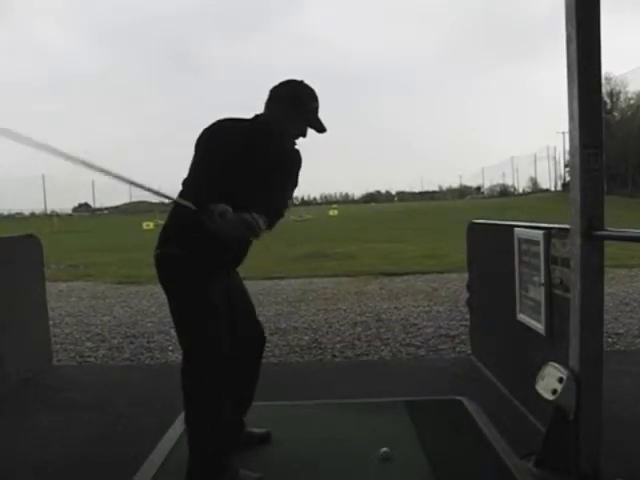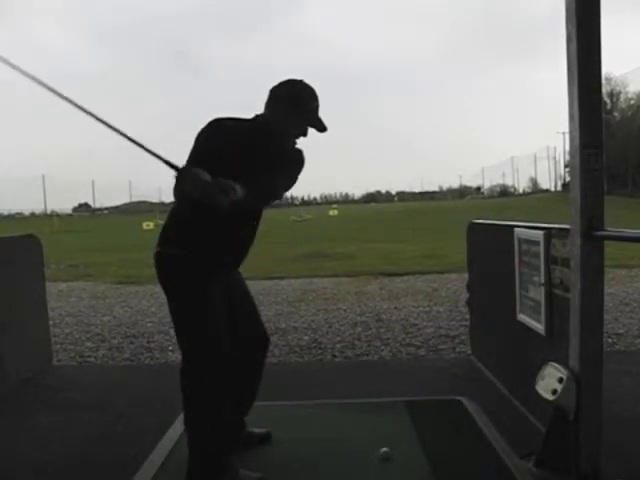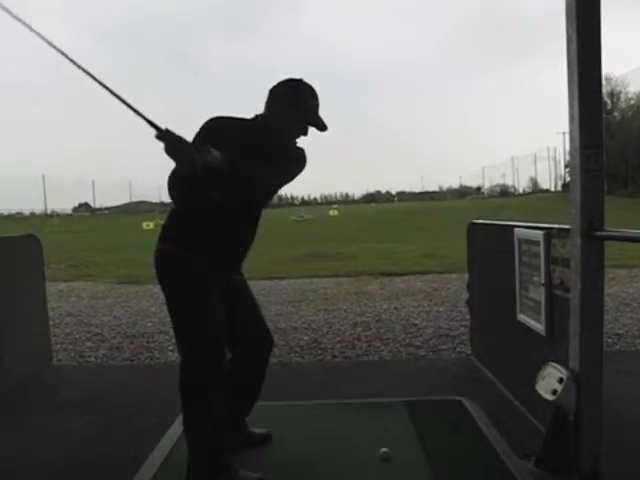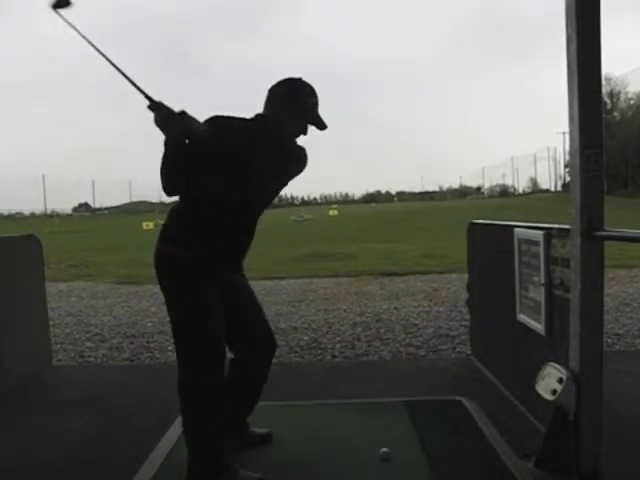
dt=0.3s
person 1, frame 1
left shoulder: (286, 157)
right shoulder: (223, 135)
left elbow: (278, 201)
right elbow: (195, 192)
left wrist: (257, 219)
right wrist: (215, 212)
left hip: (219, 261)
right hip: (186, 258)
left knee: (248, 342)
right knee: (208, 357)
left ankle: (229, 428)
person 1, frame 2
left shoulder: (290, 157)
right shoulder: (222, 133)
left elbow: (269, 188)
right elbow: (183, 193)
left wrist: (236, 191)
right wrist: (196, 184)
left hip: (222, 263)
right hip: (185, 258)
left knee: (251, 342)
right knee: (207, 357)
left ankle: (229, 429)
person 1, frame 3
left shoulder: (291, 157)
right shoulder: (221, 130)
left elbow: (259, 180)
right elbow: (179, 192)
left wrist: (218, 164)
right wrist: (187, 163)
left hip: (224, 263)
right hip: (184, 258)
left knee: (255, 343)
right knee: (205, 359)
left ankle: (230, 428)
person 1, frame 4
left shoulder: (293, 156)
right shoulder: (222, 129)
left elbow: (254, 178)
right elbow: (173, 185)
left wrist: (200, 135)
right wrist: (176, 137)
left hip: (225, 263)
right hip: (183, 257)
left knee: (258, 344)
right knee: (204, 360)
left ankle: (231, 427)
